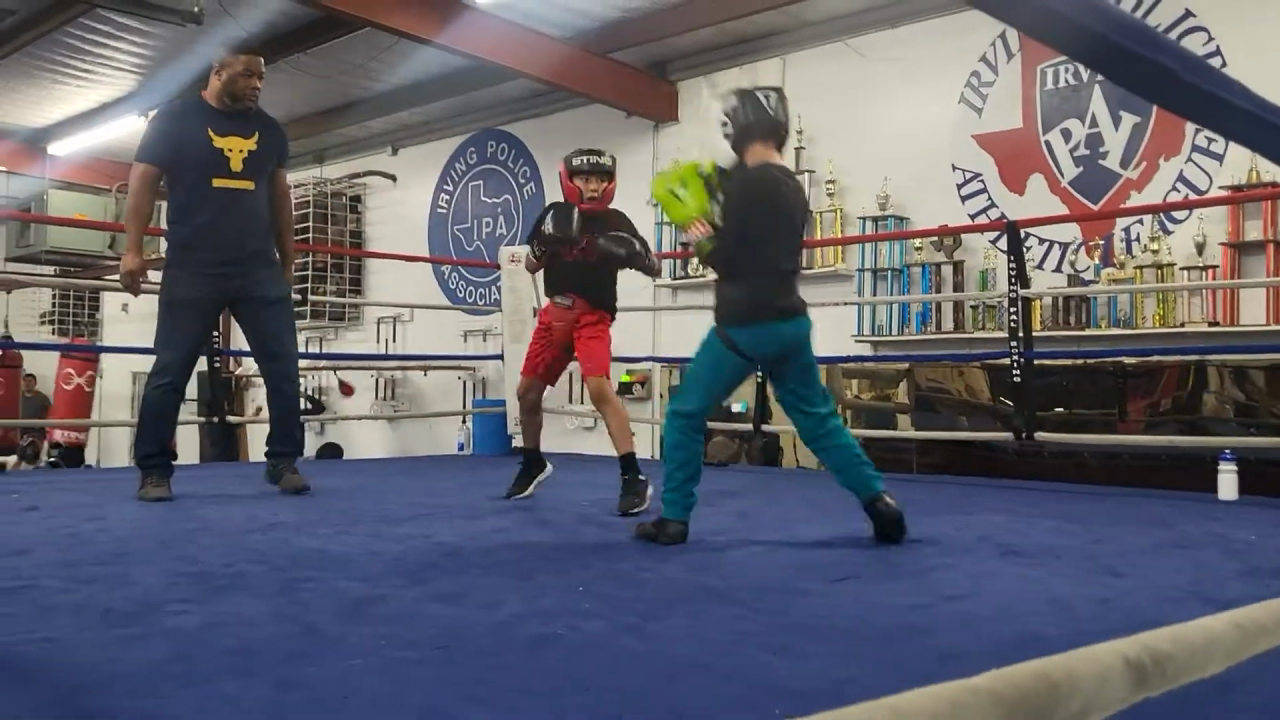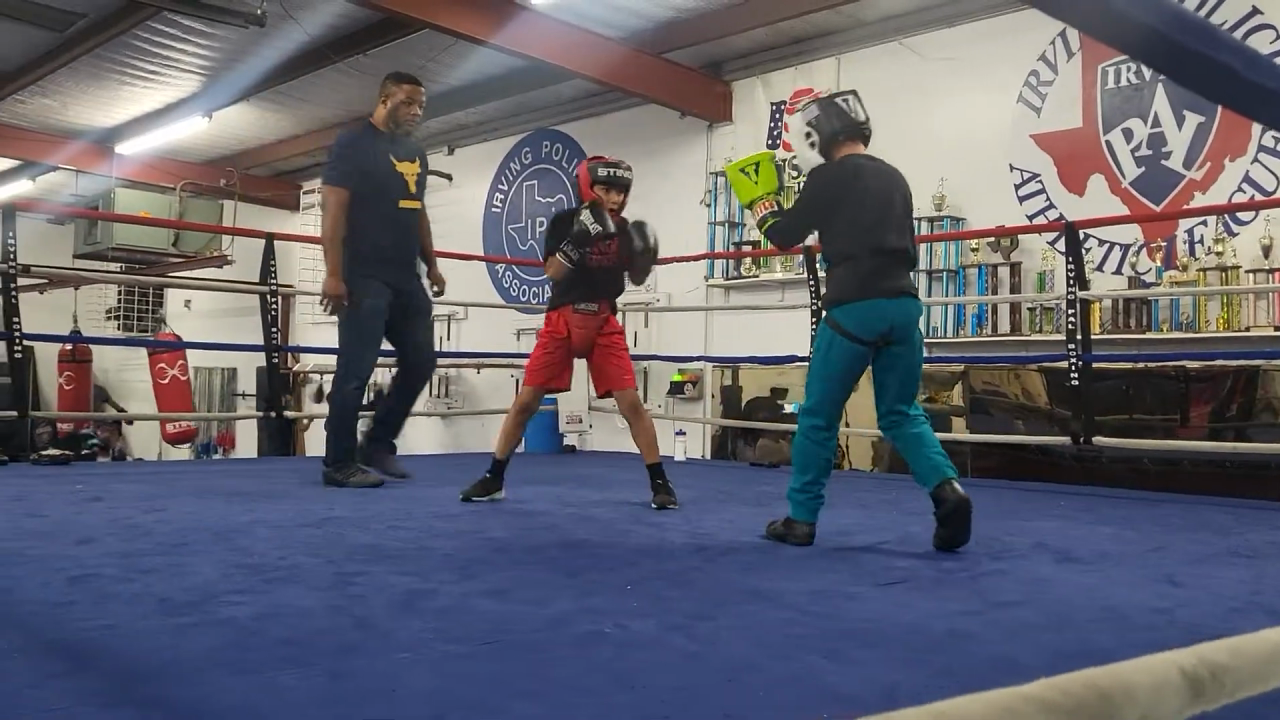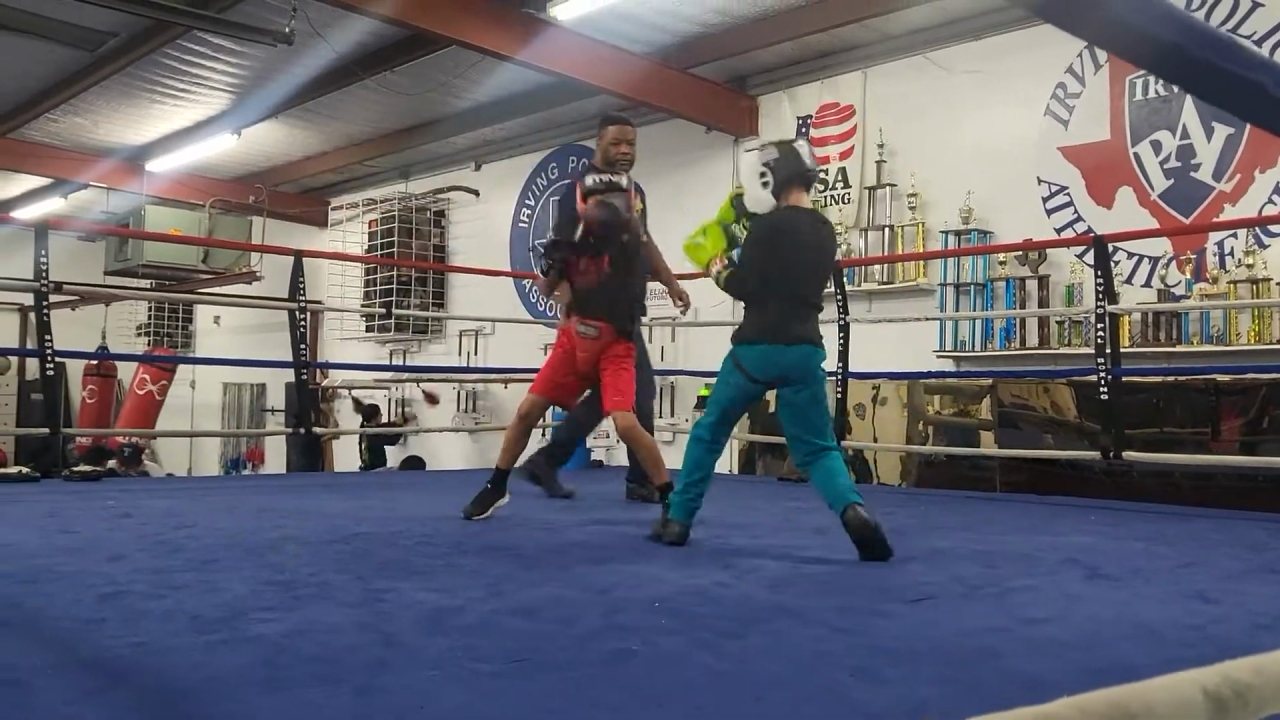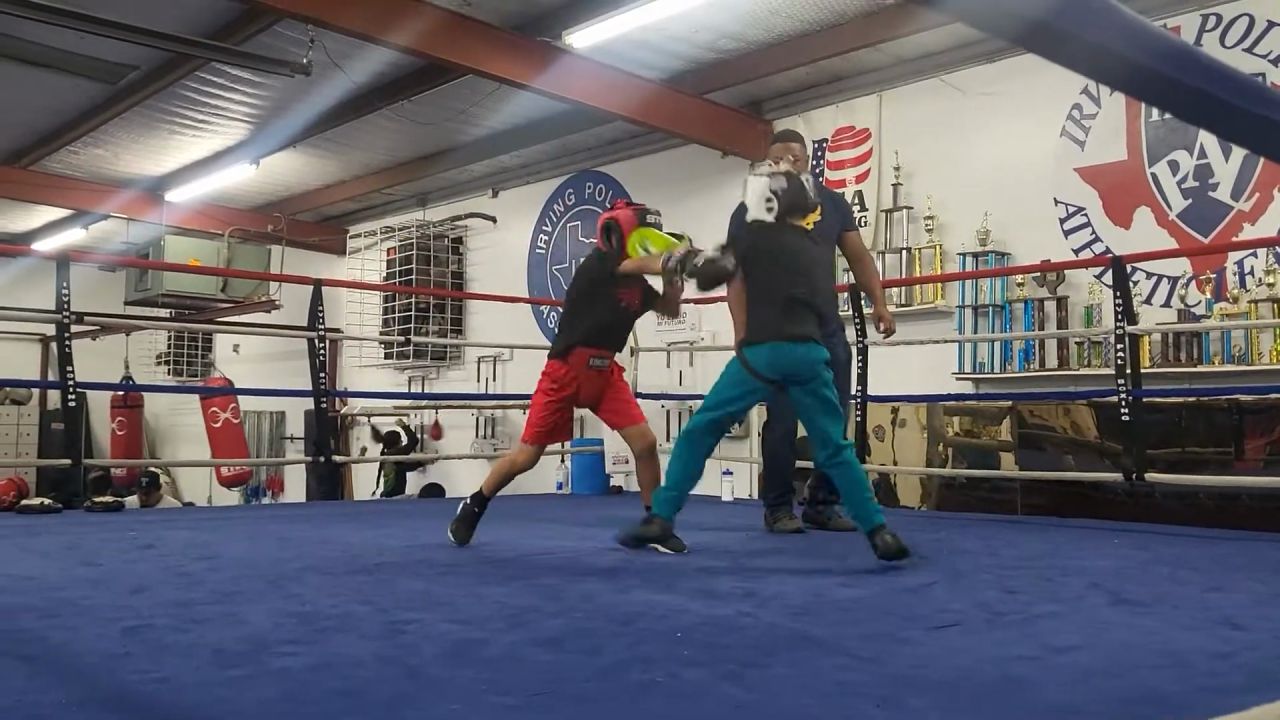
dt=1s
person 1, frame 1
left shoulder: (746, 183)
right shoulder: (793, 190)
left elbow: (724, 255)
left wrist: (694, 223)
right wrist: (727, 192)
left hip: (741, 326)
right hip: (789, 323)
left knee: (685, 416)
right knee: (819, 419)
left ankle: (673, 517)
right ankle: (877, 501)
person 1, frame 2
left shoulder: (831, 176)
right shoulder: (894, 177)
left elbow: (785, 235)
left wrist: (758, 198)
left hip: (854, 308)
right hip: (903, 304)
left knee: (819, 414)
right knee: (902, 413)
left ankle: (802, 518)
right ankle: (945, 486)
person 1, frame 3
left shoulder: (771, 225)
right shoulder: (825, 231)
left elbow: (743, 286)
left wrist: (714, 259)
left hip: (757, 348)
right hip: (805, 350)
left knee: (710, 431)
right knee: (817, 447)
left ankle: (677, 519)
right ankle: (854, 511)
person 1, frame 4
left shoulder: (758, 234)
right shoulder: (819, 250)
left hip: (764, 351)
right hip: (809, 352)
left knee: (701, 431)
right knee: (834, 449)
left ankle: (661, 520)
right ankle: (880, 532)
person 2, frame 1
left shoulder: (269, 130)
right shoulder: (173, 120)
left elbow: (279, 199)
right elbow: (142, 184)
left wrist: (286, 262)
right wrist: (132, 249)
left hip: (259, 268)
right hip: (191, 270)
left knee: (282, 363)
right knee: (171, 369)
left ankle: (284, 460)
right ankle: (154, 470)
person 2, frame 2
left shoulder: (415, 153)
right shoulder: (353, 145)
right elbow: (334, 210)
left wrist: (432, 265)
right wrist: (333, 274)
left hip: (406, 278)
right hip: (365, 278)
left knee: (420, 364)
right knee: (355, 371)
left ankle: (378, 446)
right ankle: (340, 463)
person 2, frame 3
left shoulder: (634, 189)
left elbow: (644, 245)
left wrist: (671, 283)
right wrist: (572, 304)
left knee: (606, 395)
right knee: (637, 389)
left ankle: (545, 462)
right ankle: (641, 481)
person 2, frame 4
left shoulder: (832, 202)
right shoulder: (750, 211)
left elbow: (858, 257)
left wrist: (878, 303)
left hip: (828, 328)
right knee: (783, 419)
left ankle: (821, 504)
right ankle: (778, 507)
person 3, frame 1
left shoulder: (616, 222)
right shoulder: (556, 213)
left elbow: (653, 269)
right elbow: (531, 266)
left wrist: (633, 254)
right wrist: (546, 242)
left hip: (594, 318)
right hip: (555, 314)
left knee: (598, 388)
right knee: (527, 392)
left ankle: (634, 477)
right ankle: (533, 464)
person 3, frame 2
left shoulder: (622, 228)
right shoulder: (565, 220)
left elbow: (638, 277)
right elbow: (553, 272)
left wrist: (643, 257)
right wrist: (578, 239)
left hip: (604, 323)
right hip: (561, 319)
left knee: (630, 401)
right knee: (526, 400)
left ankle: (659, 480)
right ankle: (494, 477)
person 3, frame 3
left shoulder: (625, 235)
right shoulder: (572, 235)
left elbow: (643, 247)
right elbow: (549, 289)
left wrist: (623, 216)
right wrist: (552, 260)
left hip: (615, 346)
right hip: (575, 337)
left knee: (625, 423)
right knee: (528, 411)
left ankle: (671, 497)
right ankle: (496, 487)
person 3, frame 4
left shoulder: (636, 281)
right shoulder: (597, 264)
left elbow: (671, 311)
right elbow: (636, 264)
left wrist: (675, 274)
left hip: (605, 372)
right hip: (565, 371)
left knee: (644, 442)
right knee: (528, 454)
right ankle: (474, 507)
